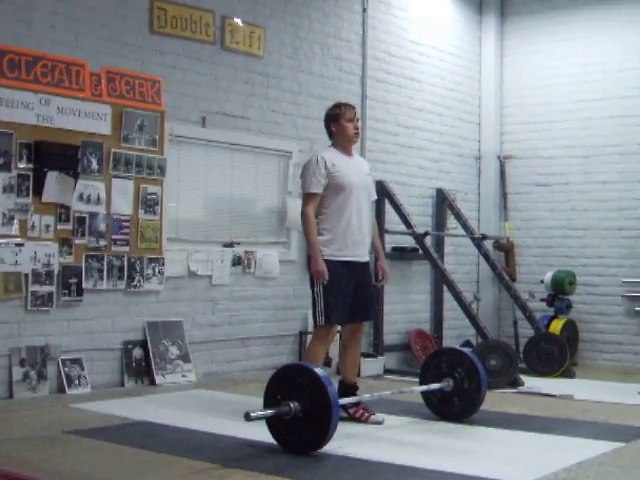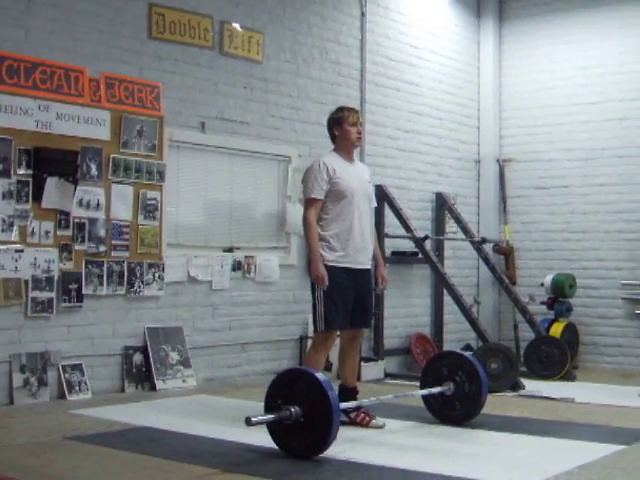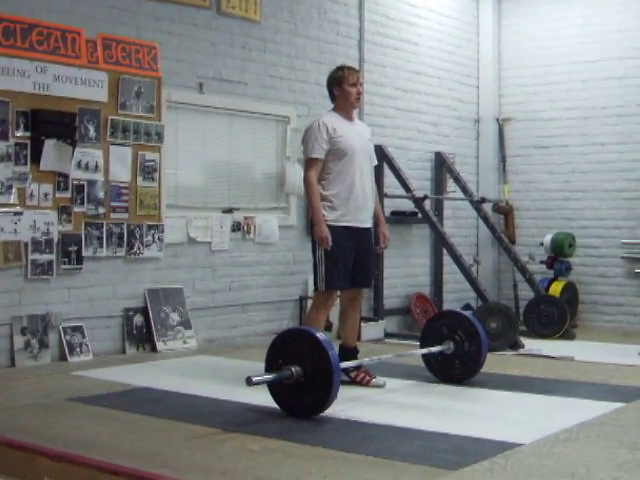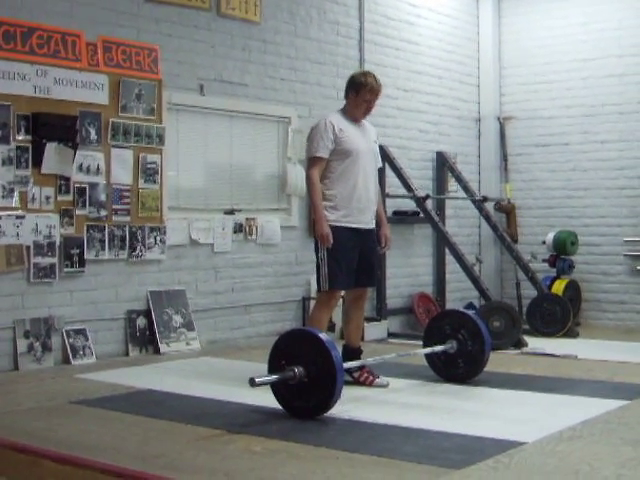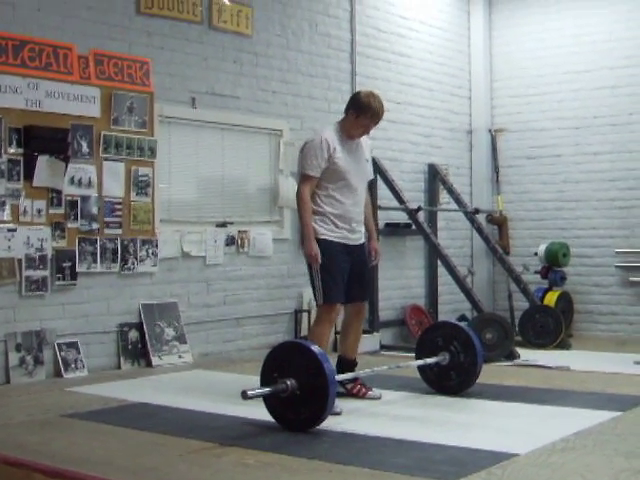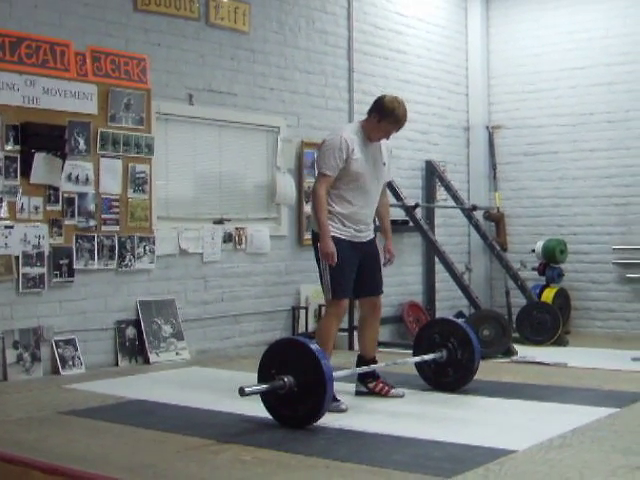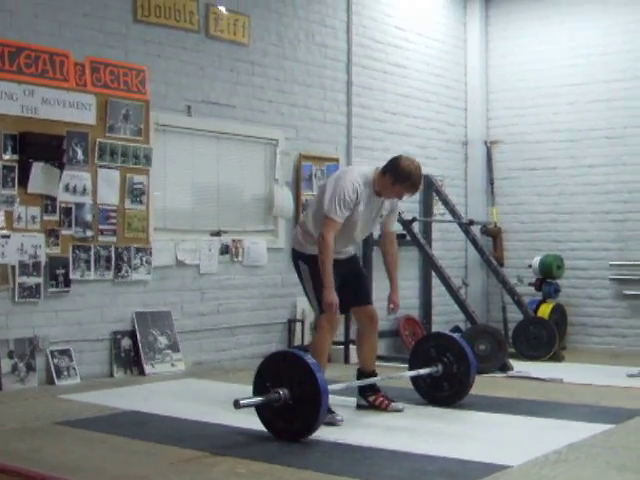
dt=0.7s
person 1, frame 1
left shoulder: (362, 165)
right shoulder: (322, 161)
right elbow: (308, 211)
left wrist: (380, 256)
right wrist: (315, 256)
left hip: (359, 260)
right hip: (332, 259)
left knee: (355, 328)
right knee: (326, 328)
left ankle: (347, 397)
person 1, frame 2
left shoulder: (364, 171)
right shoulder: (324, 166)
right elbow: (310, 216)
left wrist: (379, 262)
right wrist: (316, 261)
left hip: (361, 266)
right hip: (334, 266)
left knee: (354, 334)
right knee: (326, 334)
left ankle: (348, 402)
person 1, frame 3
left shoulder: (364, 130)
right shoulder: (323, 125)
right elbow: (311, 176)
left wrist: (380, 221)
right wrist: (319, 222)
left hip: (362, 225)
right hip: (334, 225)
left knee: (354, 293)
right knee: (327, 294)
left ankle: (348, 362)
person 1, frame 4
left shoulder: (370, 131)
right shoulder: (329, 125)
right elbow: (314, 174)
left wrist: (382, 222)
right wrist: (320, 220)
left hip: (365, 225)
right hip: (337, 225)
left knee: (359, 294)
right knee: (330, 294)
left ankle: (352, 362)
person 1, frame 5
left shoulder: (363, 145)
right shoulder: (322, 142)
right elbow: (304, 191)
left wrist: (372, 236)
right wrist: (309, 239)
left hip: (356, 240)
right hip: (327, 240)
left knee: (357, 310)
right knee: (330, 309)
left ankle: (345, 376)
person 1, frame 6
left shoulder: (382, 148)
right shoulder: (341, 141)
right elbow: (319, 189)
left wrist: (387, 237)
right wrist: (325, 237)
left hip: (365, 237)
right hip: (336, 236)
left knee: (373, 305)
right knee: (339, 305)
left ankle: (367, 376)
person 1, frame 7
left shoulder: (389, 198)
right shoulder: (350, 183)
left elbow: (389, 240)
right elbow: (325, 235)
left wrist: (394, 288)
right wrist: (328, 289)
left hip: (344, 254)
right hip: (311, 251)
left knee: (369, 316)
right knee: (330, 317)
left ankle: (368, 391)
